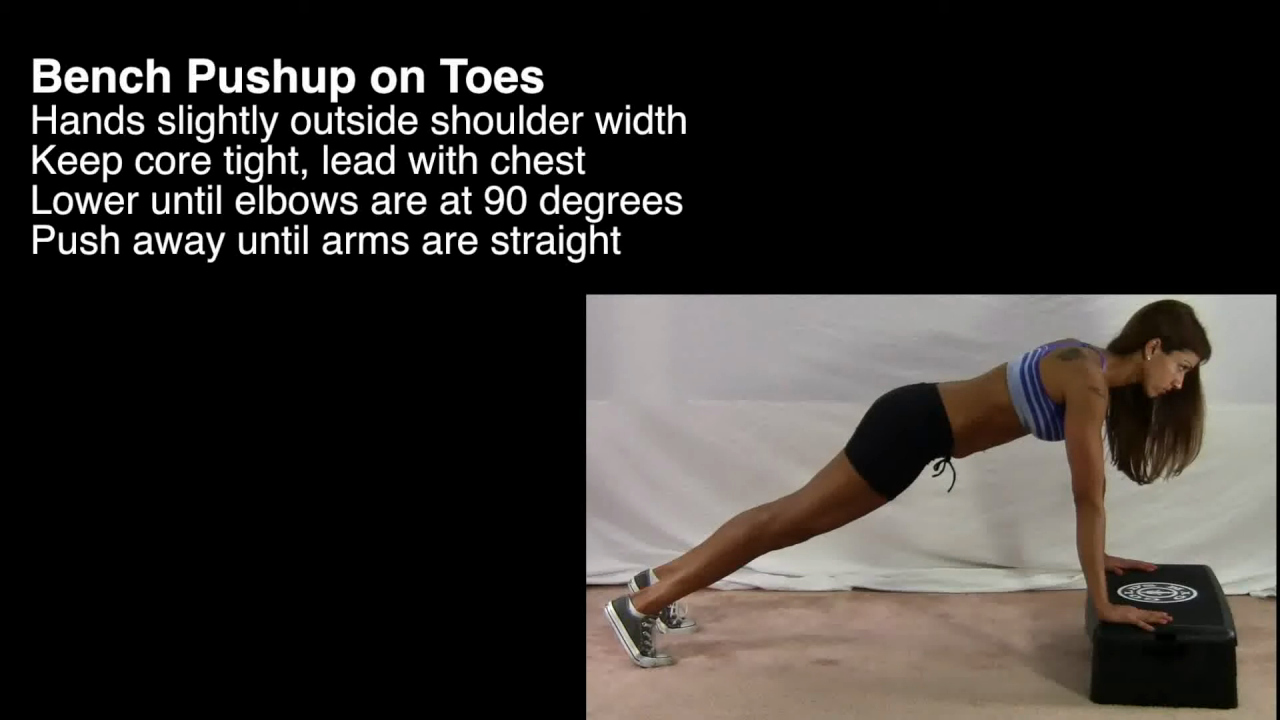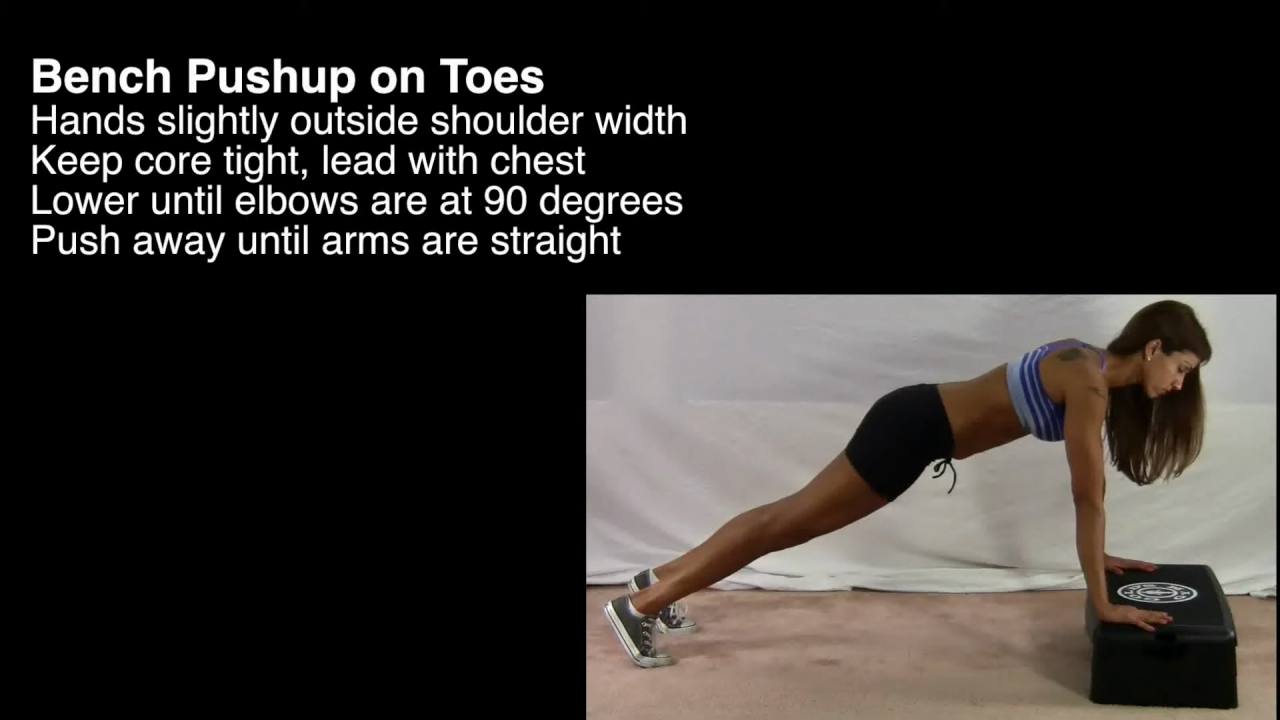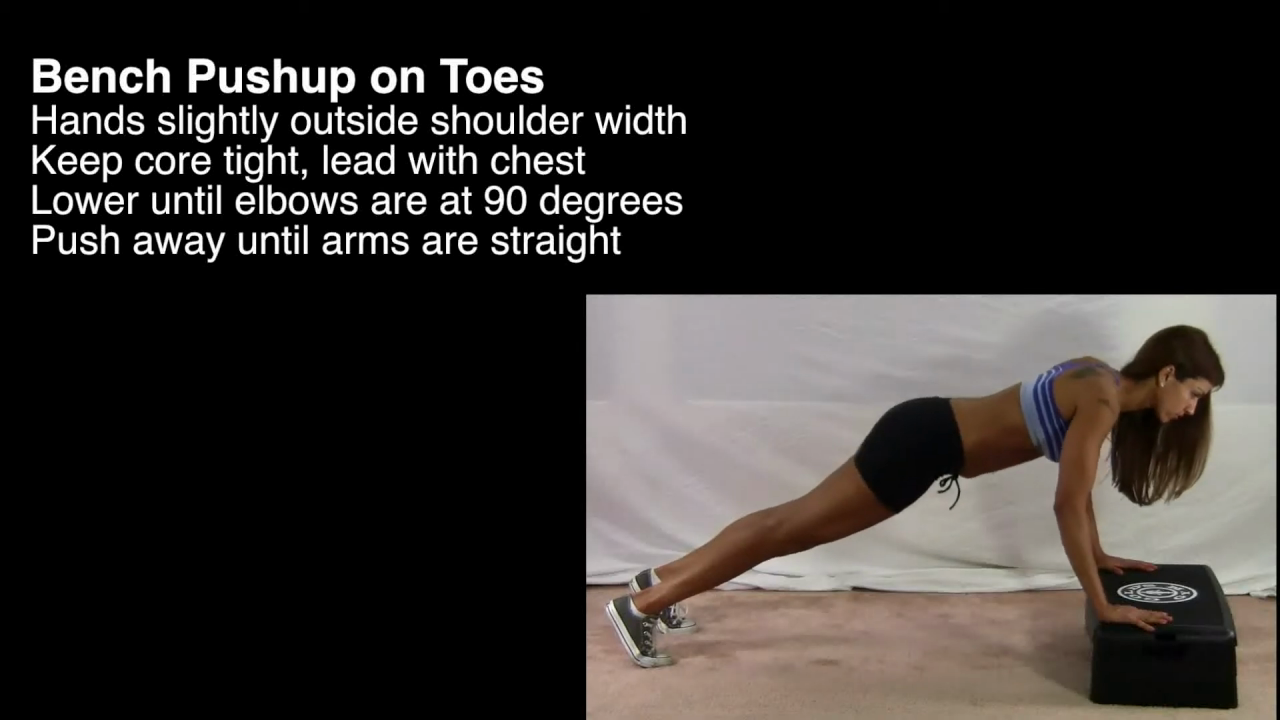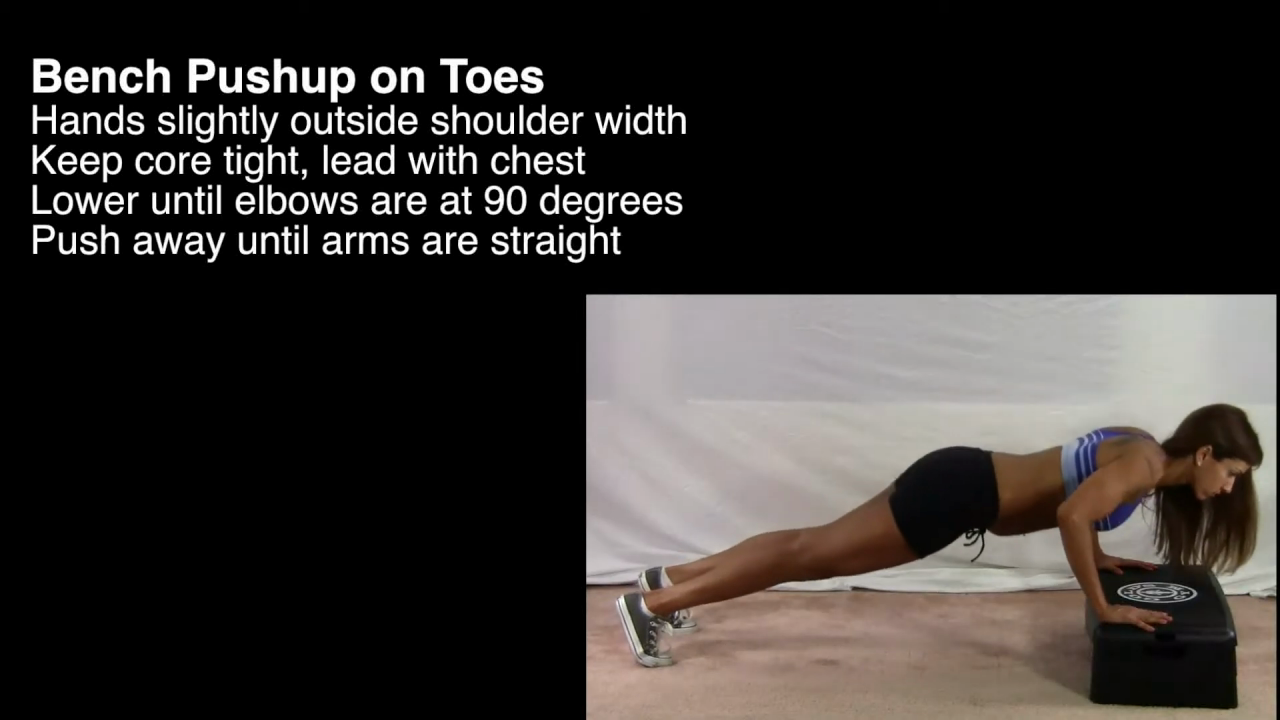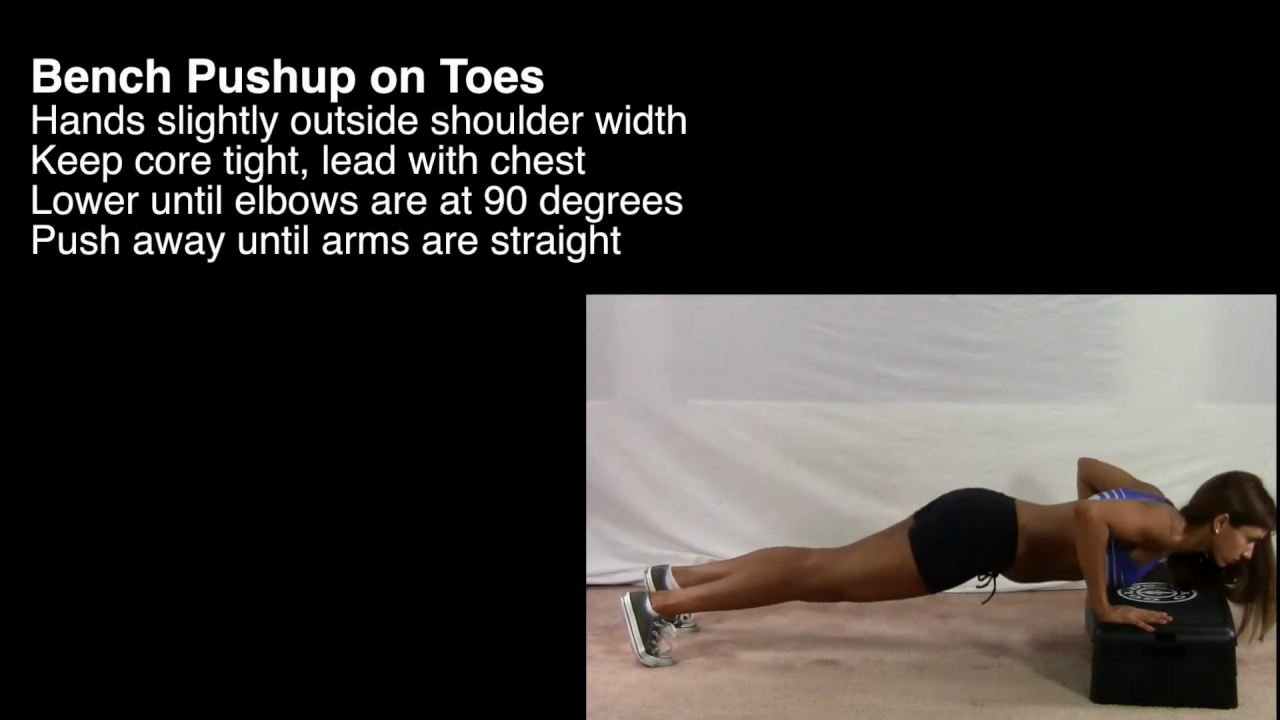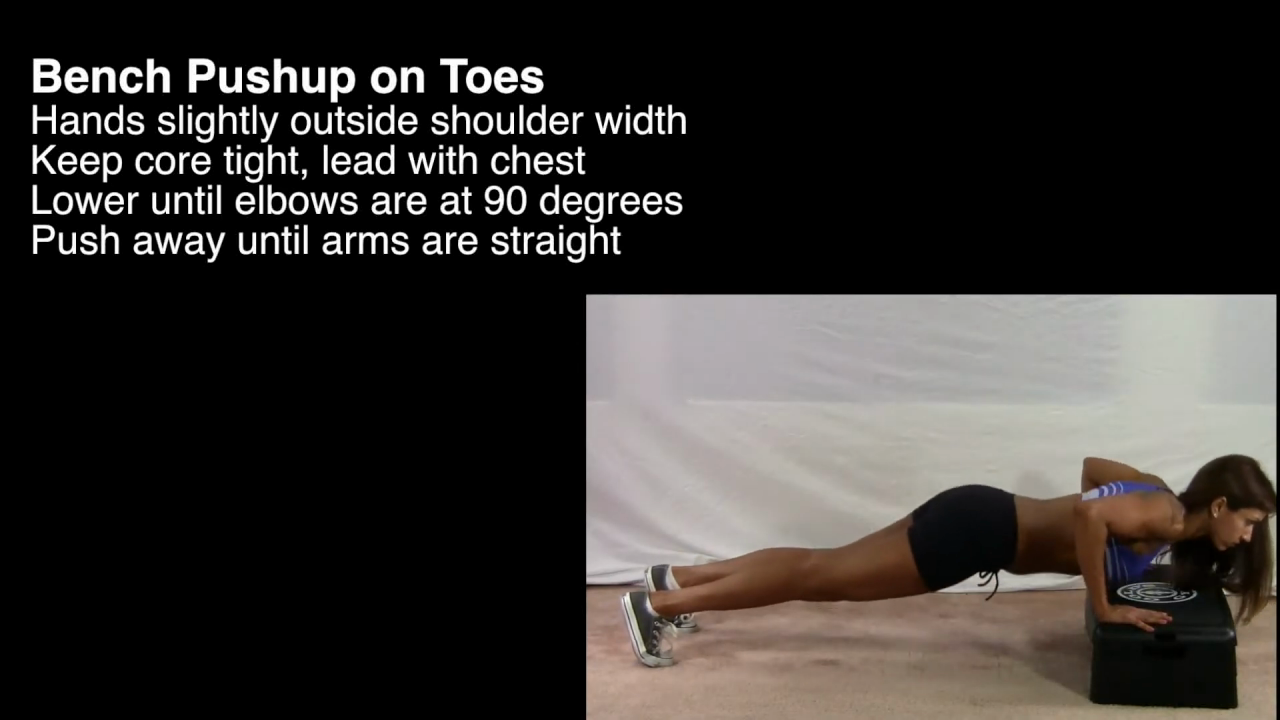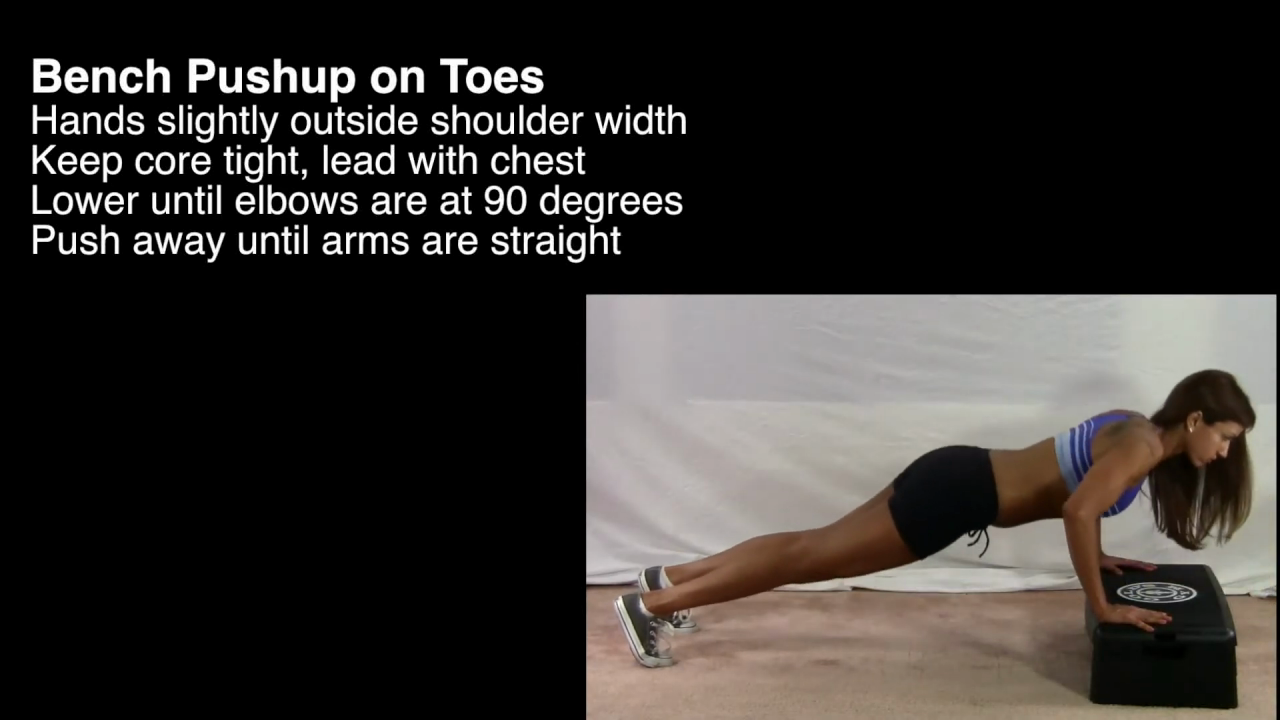
dt=0.4s
person 1, frame 1
left shoulder: (1095, 366)
right shoulder: (1090, 383)
left elbow: (1086, 487)
right elbow: (1089, 497)
left wrist: (1099, 557)
right wrist: (1103, 603)
left hip: (919, 418)
right hip: (913, 427)
left knee: (789, 515)
right knee: (788, 521)
left ankle: (658, 580)
right ankle: (640, 603)
person 1, frame 2
left shoulder: (1095, 367)
right shoulder: (1089, 384)
left elbow: (1086, 490)
right elbow: (1089, 498)
left wrist: (1100, 558)
right wrist: (1104, 604)
left hip: (920, 419)
right hip: (914, 429)
left knee: (789, 516)
right knee: (789, 523)
left ankle: (658, 582)
right ankle: (638, 606)
person 1, frame 3
left shoulder: (1106, 383)
right shoulder: (1103, 399)
left elbow: (1073, 481)
right elbow: (1067, 504)
left wrist: (1098, 555)
right wrist: (1102, 605)
left hip: (928, 432)
right hip: (923, 442)
left knee: (795, 522)
right knee: (792, 530)
left ankle: (659, 580)
right ankle: (642, 603)
person 1, frame 4
left shoulder: (1143, 449)
right shoulder: (1143, 467)
right elbow: (1071, 514)
left wrist: (1100, 558)
right wrist: (1103, 607)
left hip: (961, 479)
right hip: (958, 492)
left knee: (813, 545)
right knee: (811, 554)
left ankle: (667, 579)
right ankle: (652, 604)
person 1, frame 5
left shoulder: (1157, 503)
right shoulder: (1164, 530)
left elbow: (1086, 465)
right elbow: (1089, 514)
right wrist: (1104, 606)
left hip: (979, 520)
right hip: (978, 534)
left knee: (825, 566)
right knee: (820, 574)
left ankle: (674, 578)
right ankle: (657, 605)
person 1, frame 6
left shoulder: (1160, 490)
right shoulder: (1165, 516)
left elbow: (1089, 466)
right elbow: (1088, 517)
left wrist: (1109, 564)
right wrist: (1105, 608)
left hip: (977, 516)
right hip: (975, 533)
left knee: (825, 564)
right knee: (820, 576)
left ankle: (675, 580)
right ankle: (656, 605)
person 1, frame 7
left shoulder: (1137, 428)
right shoulder: (1141, 446)
right elbow: (1077, 514)
left wrist: (1097, 557)
right wrist: (1101, 606)
left hip: (955, 477)
right hip: (957, 494)
left knee: (813, 545)
right knee: (809, 558)
left ankle: (668, 578)
right ankle: (650, 604)
